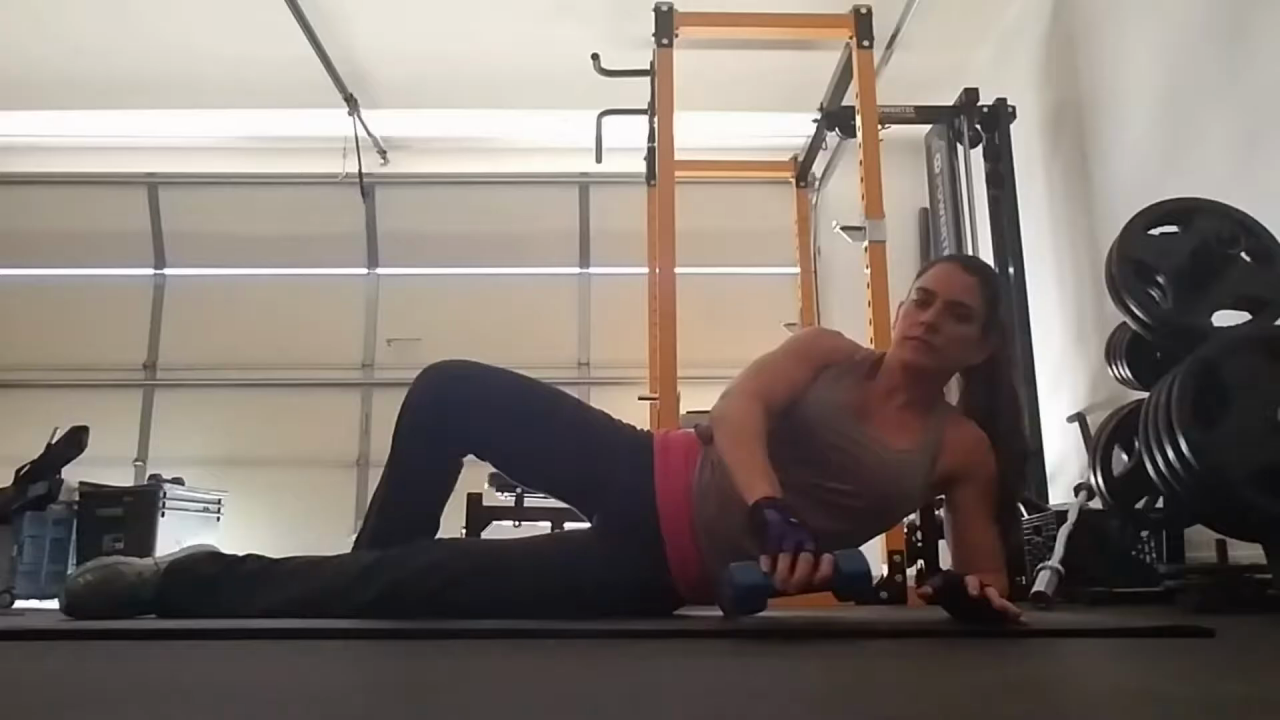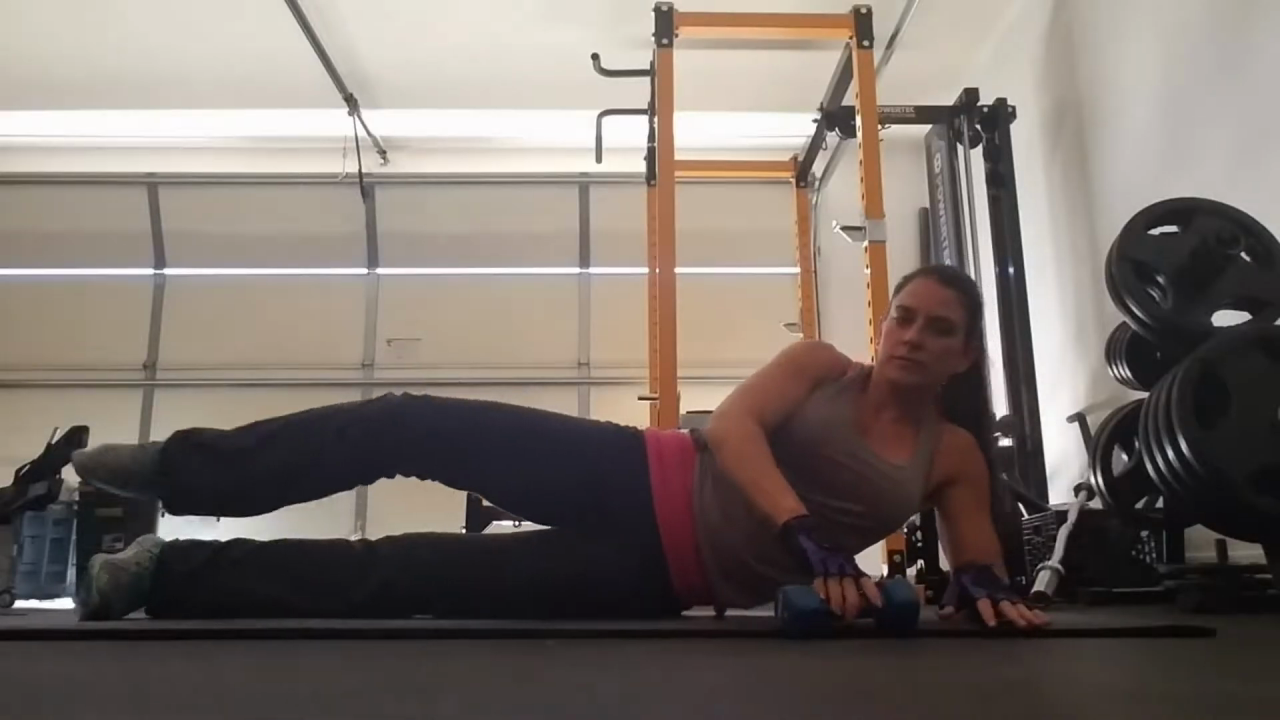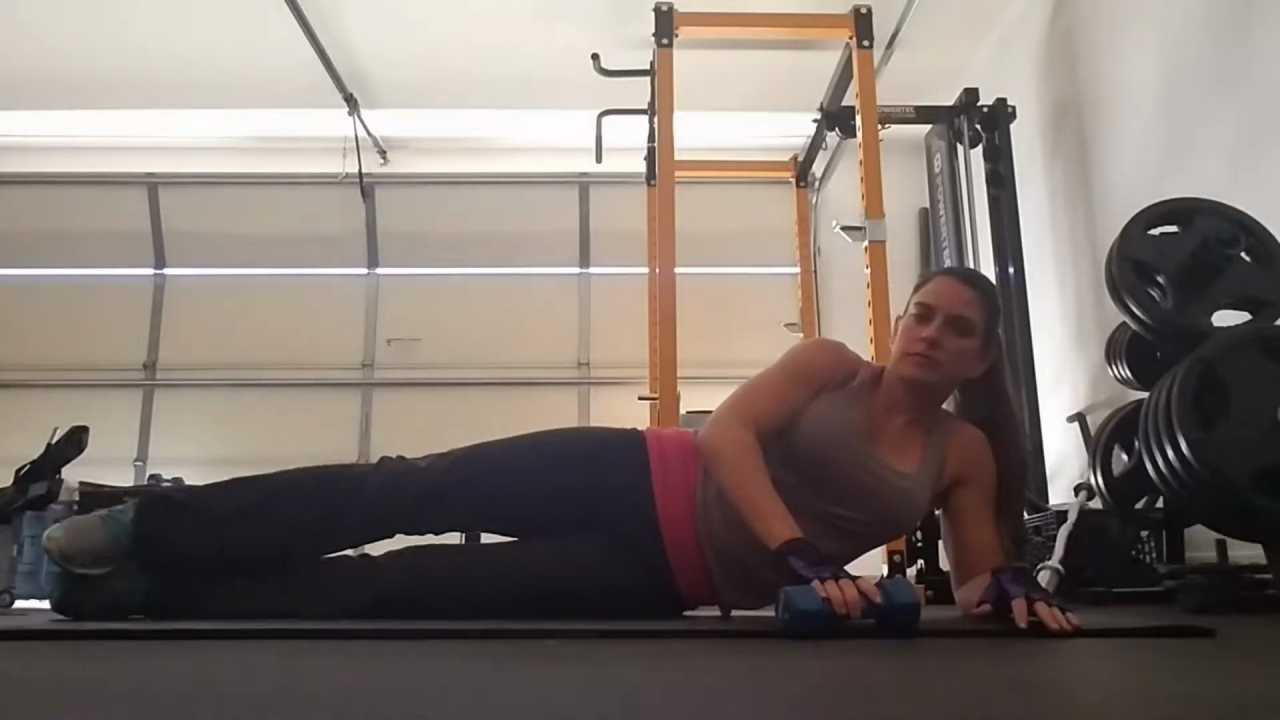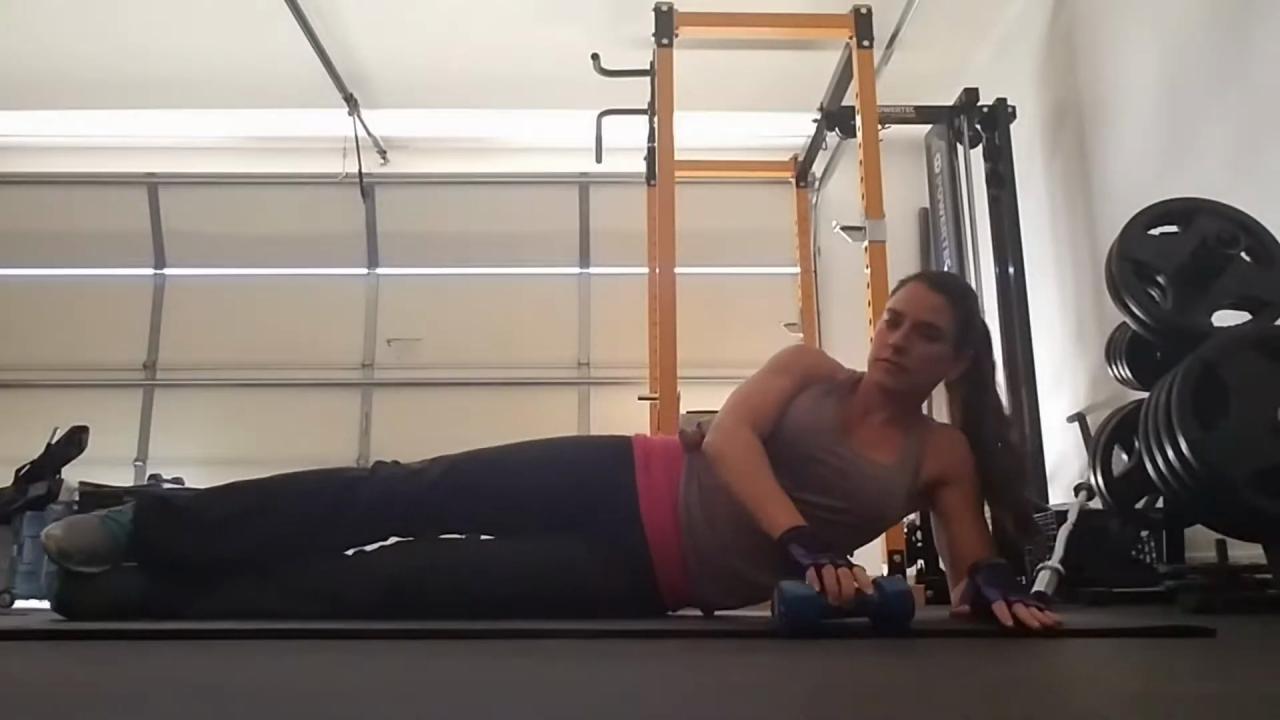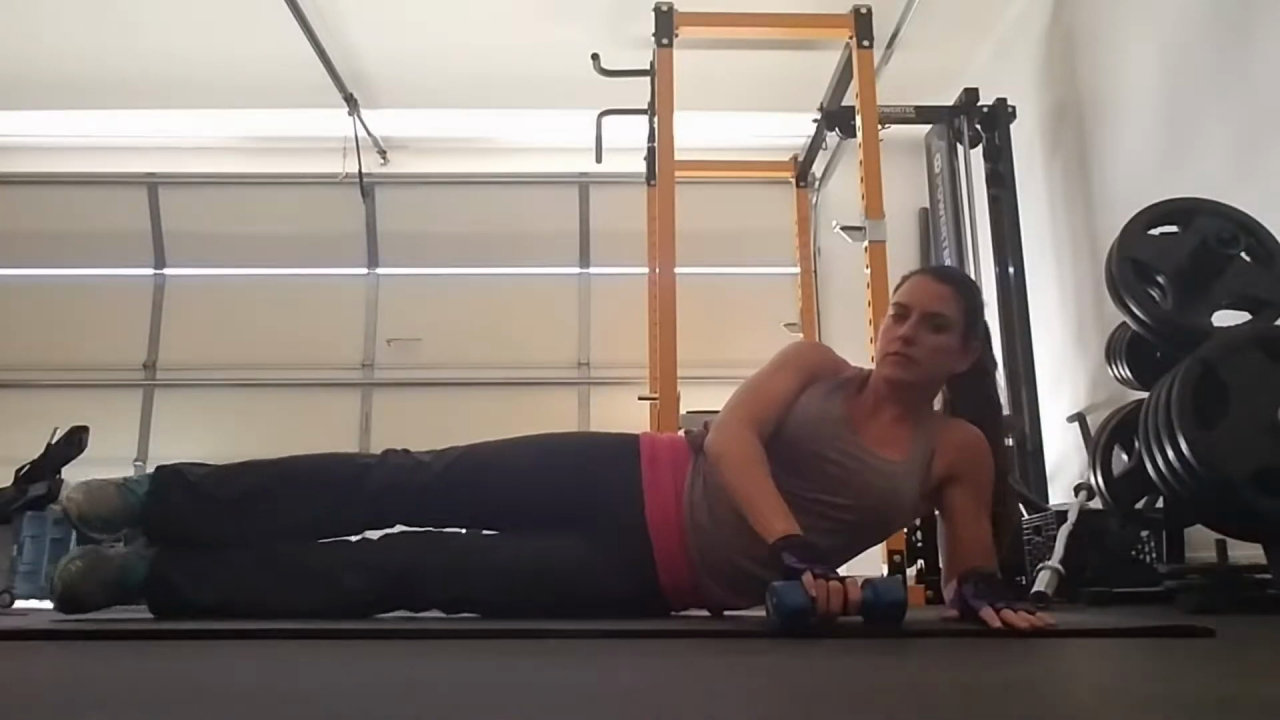
dt=0.7s
person 1, frame 1
left shoulder: (965, 451)
right shoulder: (827, 352)
left elbow: (981, 575)
right elbow: (737, 407)
left wrist: (981, 592)
right wrist: (771, 508)
left hip: (665, 575)
right hip: (647, 478)
left knee: (430, 583)
right knee: (450, 391)
left ankle: (188, 587)
right ankle: (370, 571)
person 1, frame 2
left shoulder: (953, 456)
right shoulder: (819, 366)
left elbow: (979, 568)
right elbow: (730, 427)
left wrist: (982, 585)
right wrist: (805, 535)
left hip: (657, 575)
right hip: (639, 478)
left knee: (412, 576)
right knee: (410, 426)
left ankle: (174, 574)
right ankle: (181, 469)
person 1, frame 3
left shoulder: (964, 455)
right shoulder: (831, 364)
left elbow: (979, 576)
right elbow: (726, 431)
left wrist: (1010, 586)
right wrist: (799, 554)
left hip: (664, 580)
right hip: (639, 482)
left knee: (412, 588)
right knee: (414, 490)
left ankle: (156, 590)
right ankle: (146, 528)
person 1, frame 4
left shoulder: (943, 458)
right shoulder: (810, 370)
left elbow: (970, 573)
right elbow: (726, 435)
left wrist: (994, 587)
right wrist: (799, 544)
left hip: (649, 581)
right hip: (627, 485)
left knee: (410, 581)
right knee: (409, 497)
left ankle: (152, 596)
right ankle: (147, 530)
person 1, frame 5
left shoulder: (957, 452)
right shoulder: (817, 365)
left elbow: (970, 572)
right elbow: (728, 435)
left wrist: (982, 595)
right wrist: (794, 549)
left hip: (652, 582)
right hip: (636, 480)
left knee: (409, 568)
right knee: (413, 485)
left ankle: (163, 574)
right ankle: (162, 500)
